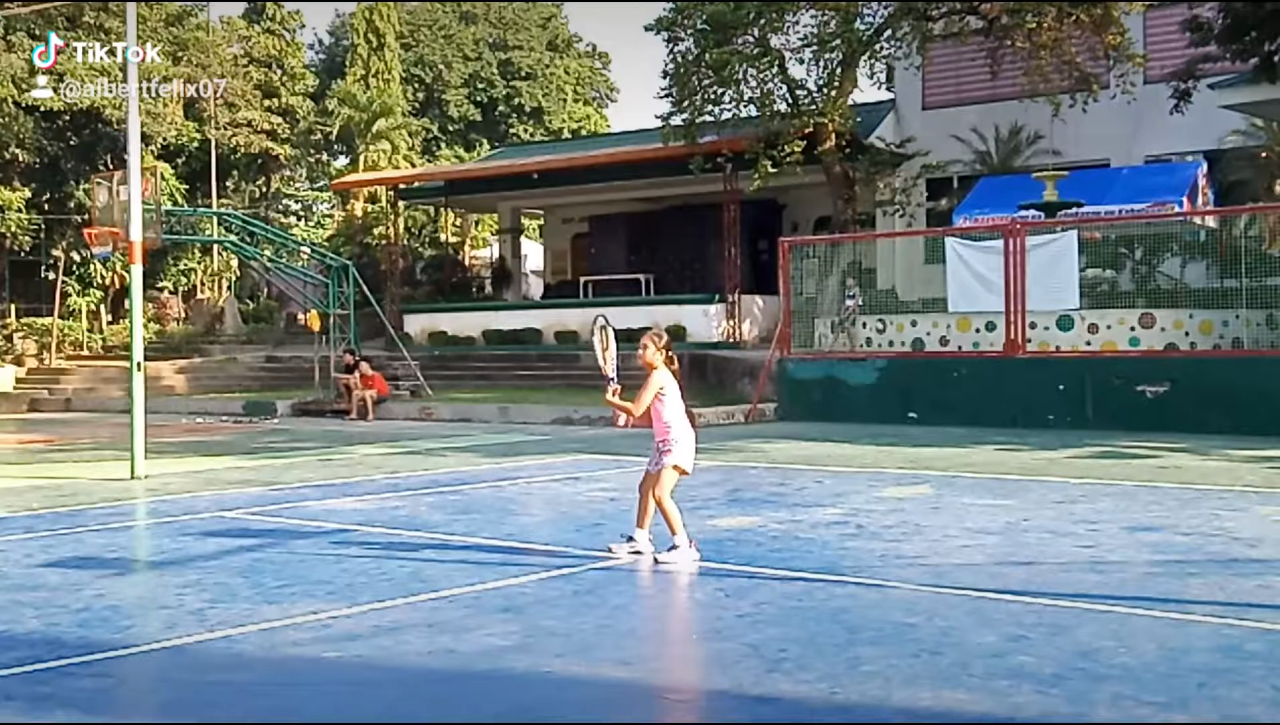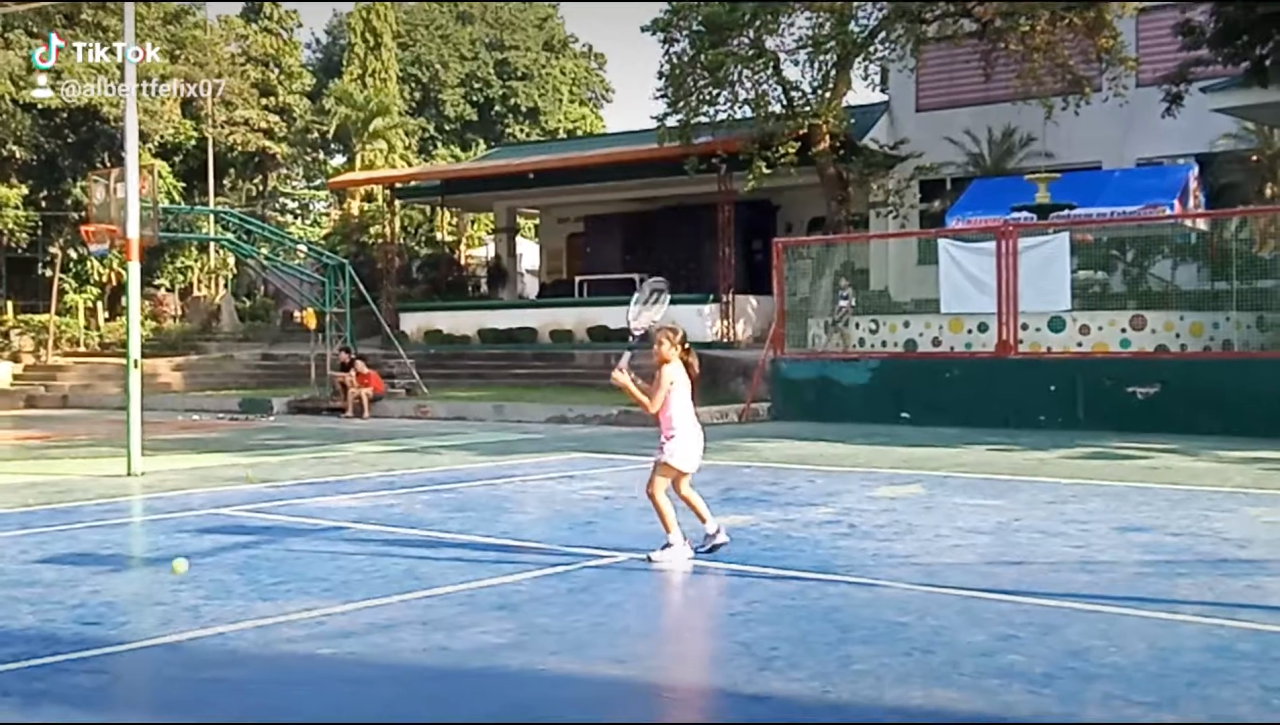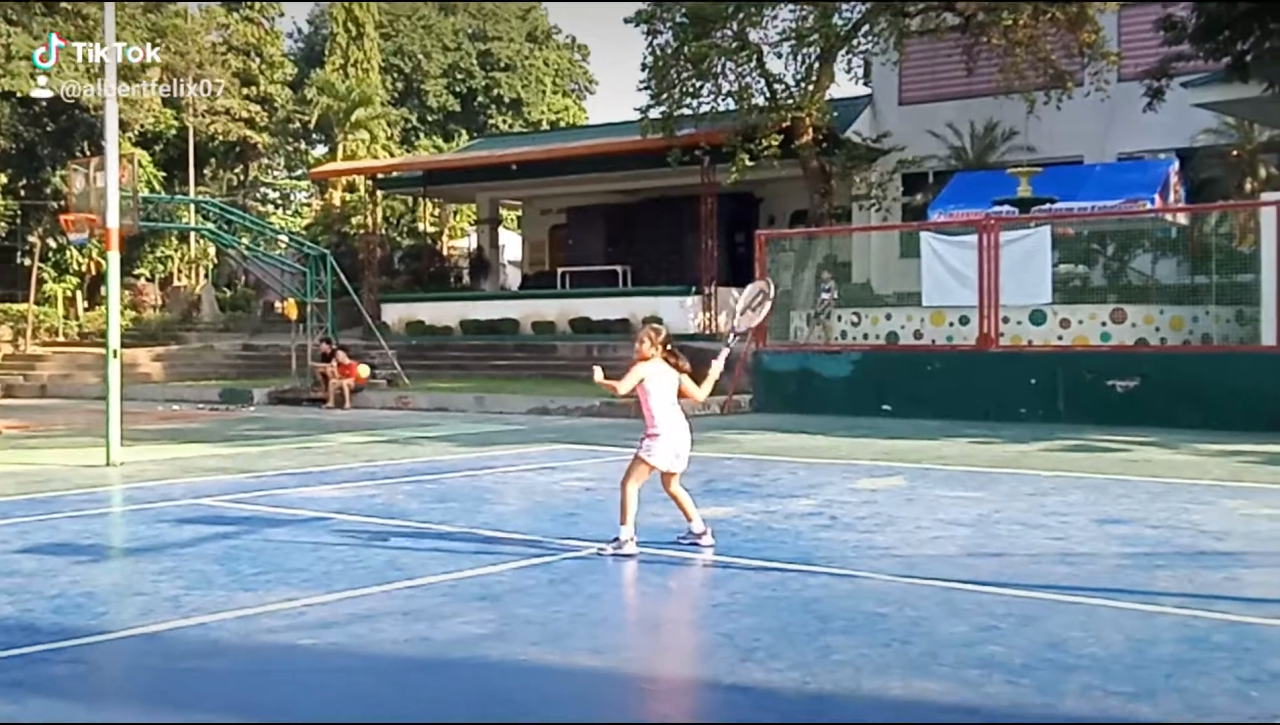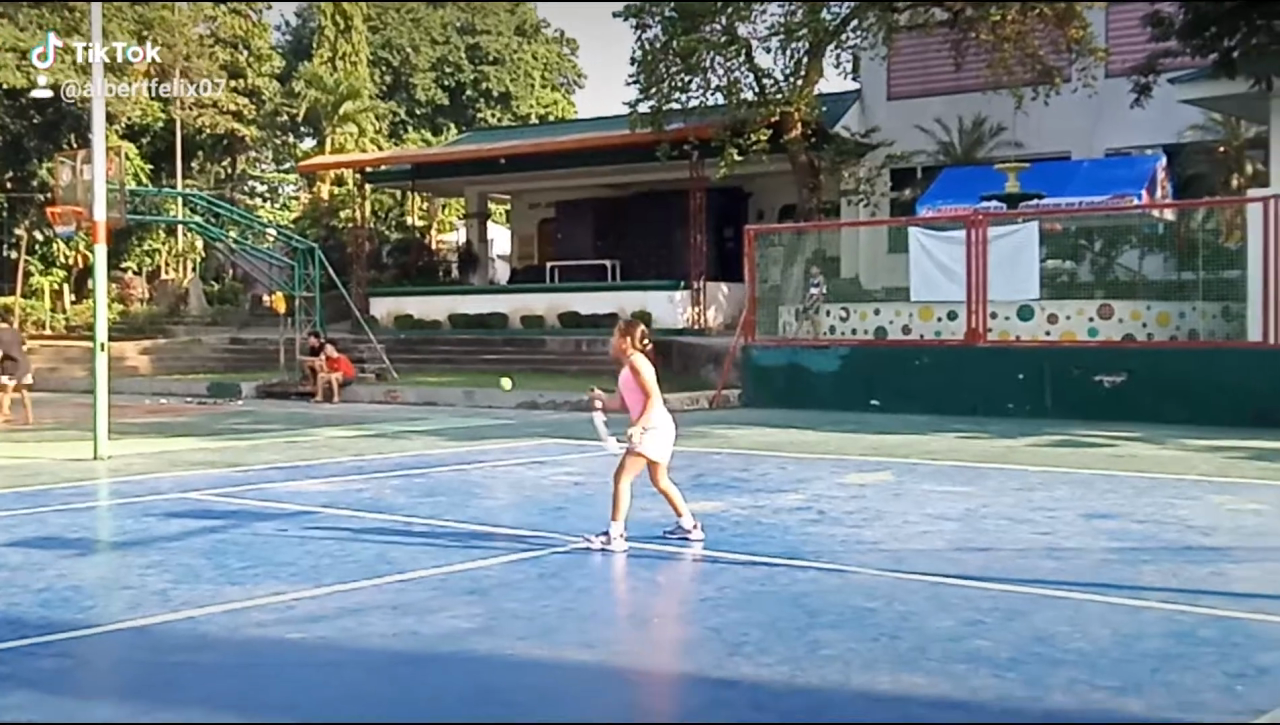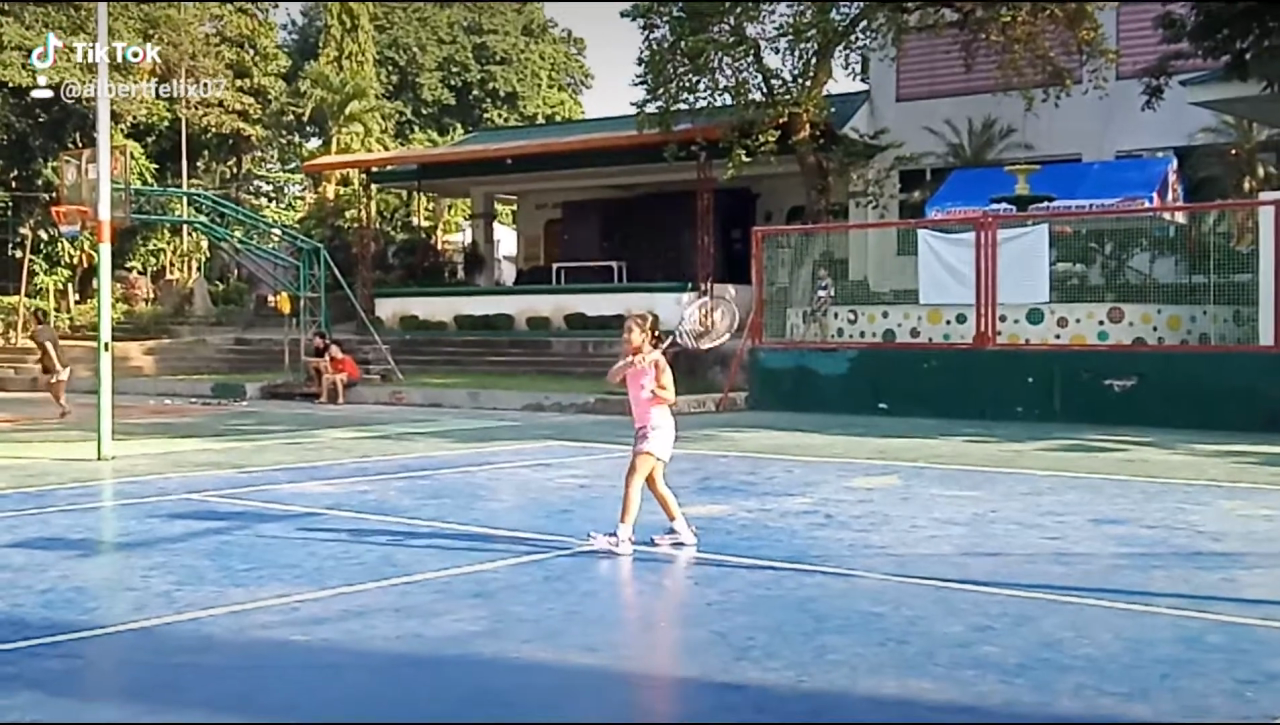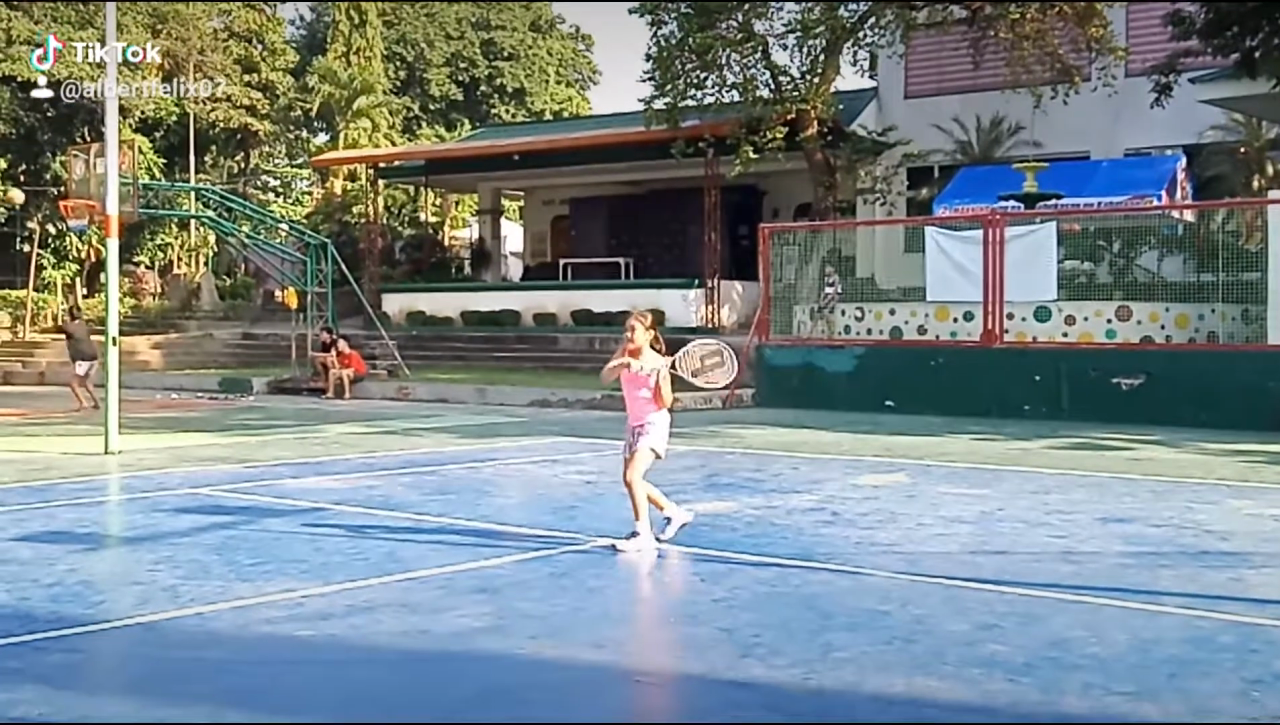
dt=0.3s
person 1, frame 1
left shoulder: (658, 377)
right shoulder: (657, 377)
left elbow: (636, 410)
right elbow: (650, 418)
left wrist: (611, 401)
right wrist: (628, 419)
left hip: (677, 442)
right hip: (665, 442)
left knee: (660, 493)
right knee: (646, 489)
left ankle: (684, 547)
right ankle: (638, 538)
person 1, frame 2
left shoulder: (667, 370)
right shoulder: (676, 369)
left elbow: (652, 407)
right elbow: (658, 399)
left wrist: (626, 385)
right wrist: (633, 382)
left hip: (680, 437)
right hip: (682, 437)
left knee: (655, 489)
right knee: (681, 488)
left ankle: (678, 544)
right ankle: (714, 531)
person 1, frame 3
left shoulder: (641, 368)
right shoulder: (674, 370)
left elbow: (621, 389)
right elbow: (699, 396)
left wrist: (601, 380)
right wrist: (714, 372)
left hip: (661, 435)
right hip: (680, 433)
left knee: (629, 483)
right knee: (671, 485)
left ankle: (626, 539)
right ankle: (700, 530)
person 1, frame 4
left shoulder: (635, 362)
right shoulder: (631, 365)
left elbow: (653, 397)
right elbow: (621, 403)
left wrist: (638, 426)
right wrist: (603, 400)
left hip: (653, 427)
right hip: (658, 428)
left knee: (622, 478)
right knee: (660, 479)
left ankle: (615, 535)
right ankle: (689, 525)
person 1, frame 5
left shoulder: (660, 360)
right shoulder: (630, 358)
left elbow: (670, 398)
right elbow: (612, 378)
left wrist: (652, 388)
right wrist: (633, 361)
left hip: (657, 427)
right hip: (644, 428)
left knee: (634, 480)
right knee: (654, 482)
left ankle: (622, 537)
right ankle: (681, 530)
person 1, frame 6
left shoulder: (659, 362)
right shoulder: (623, 356)
left elbow: (665, 403)
right elbow: (605, 377)
left wrist: (661, 378)
right wrist: (625, 364)
left hip: (653, 425)
right hip: (635, 425)
left knee: (631, 477)
right knee: (634, 480)
left ankle: (643, 534)
right ankle: (675, 514)
